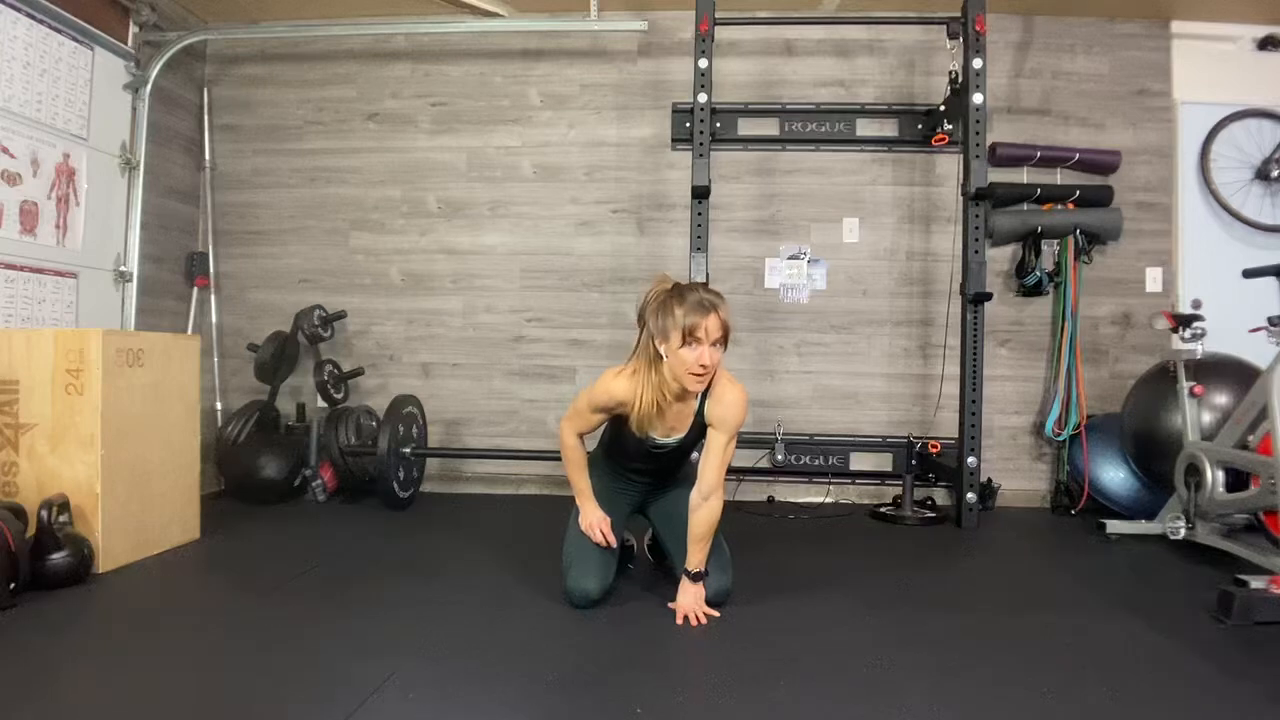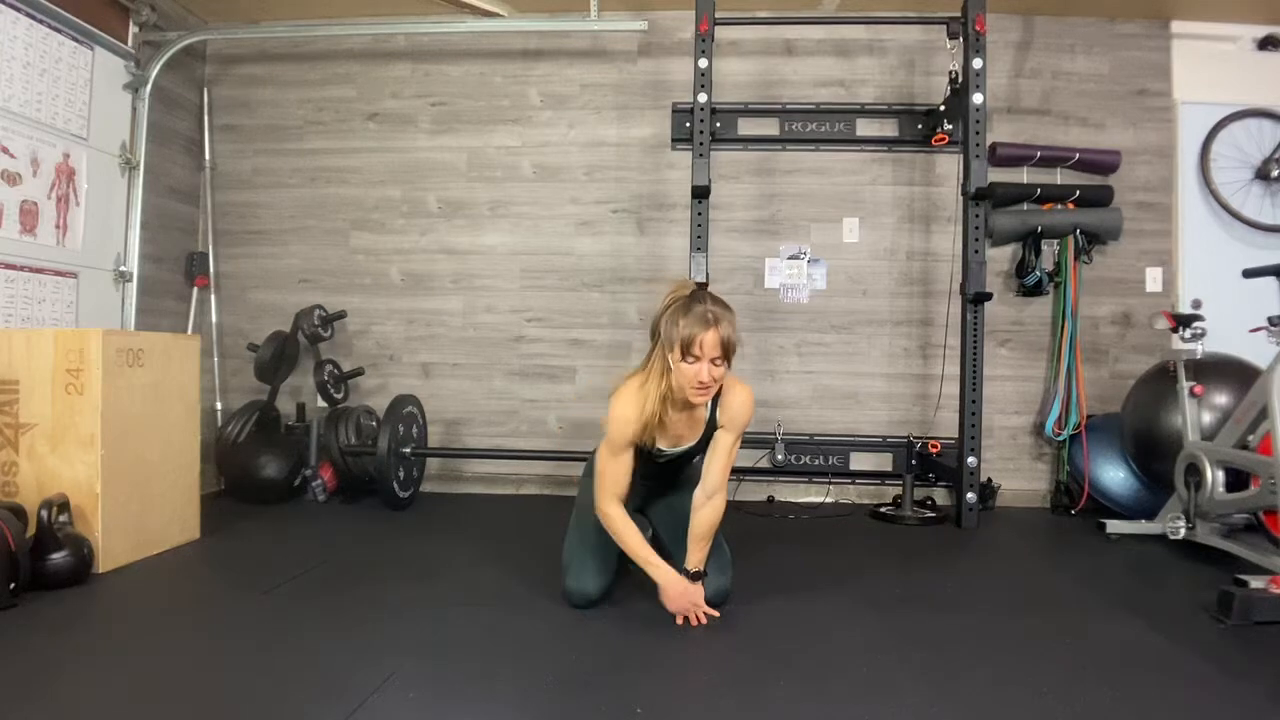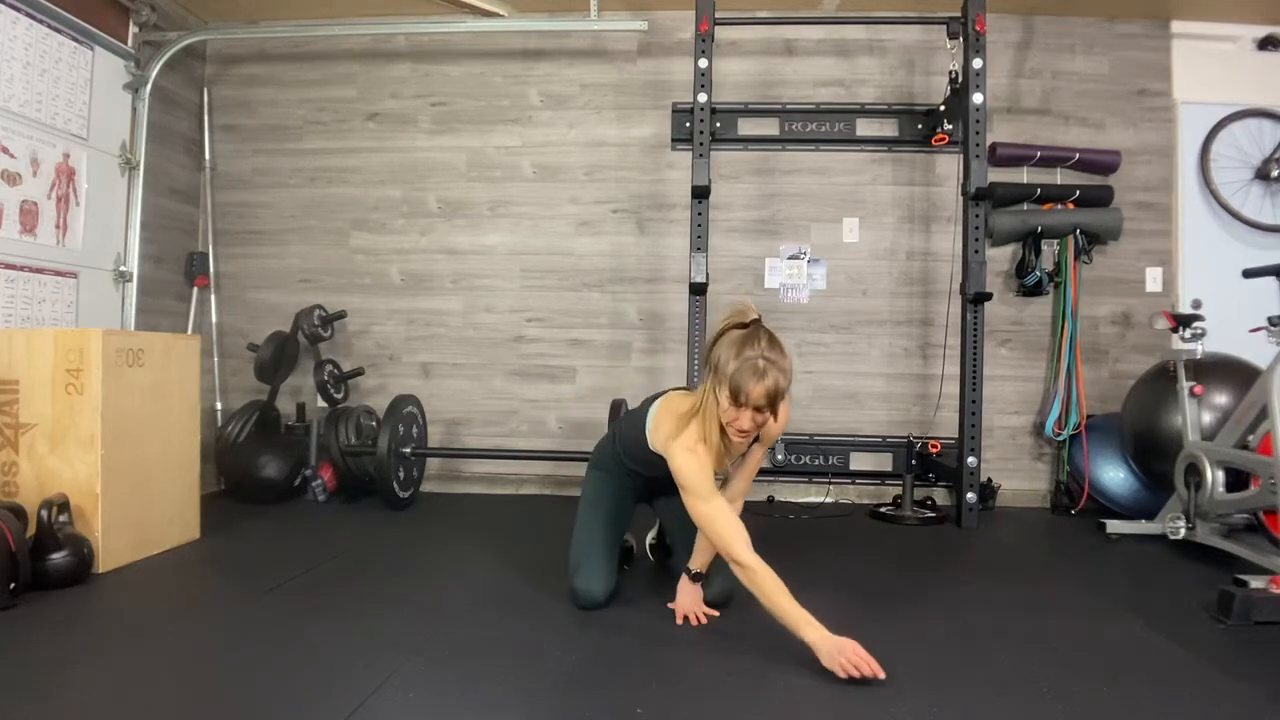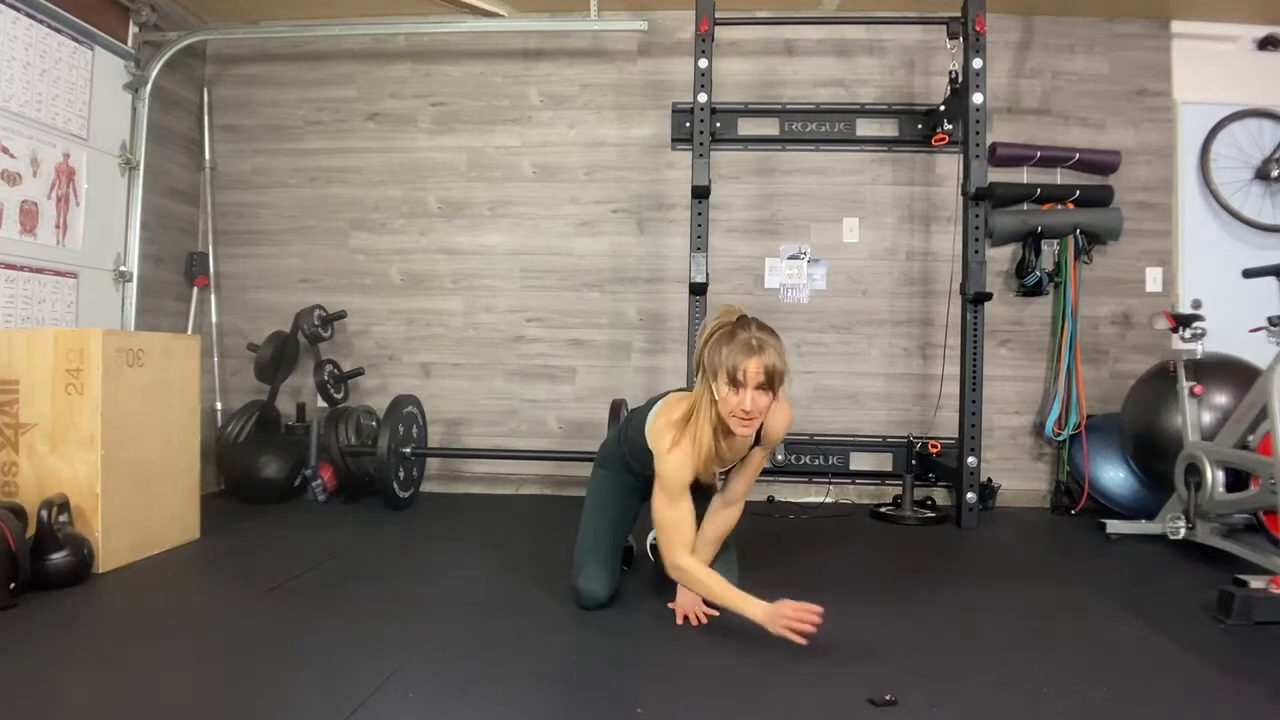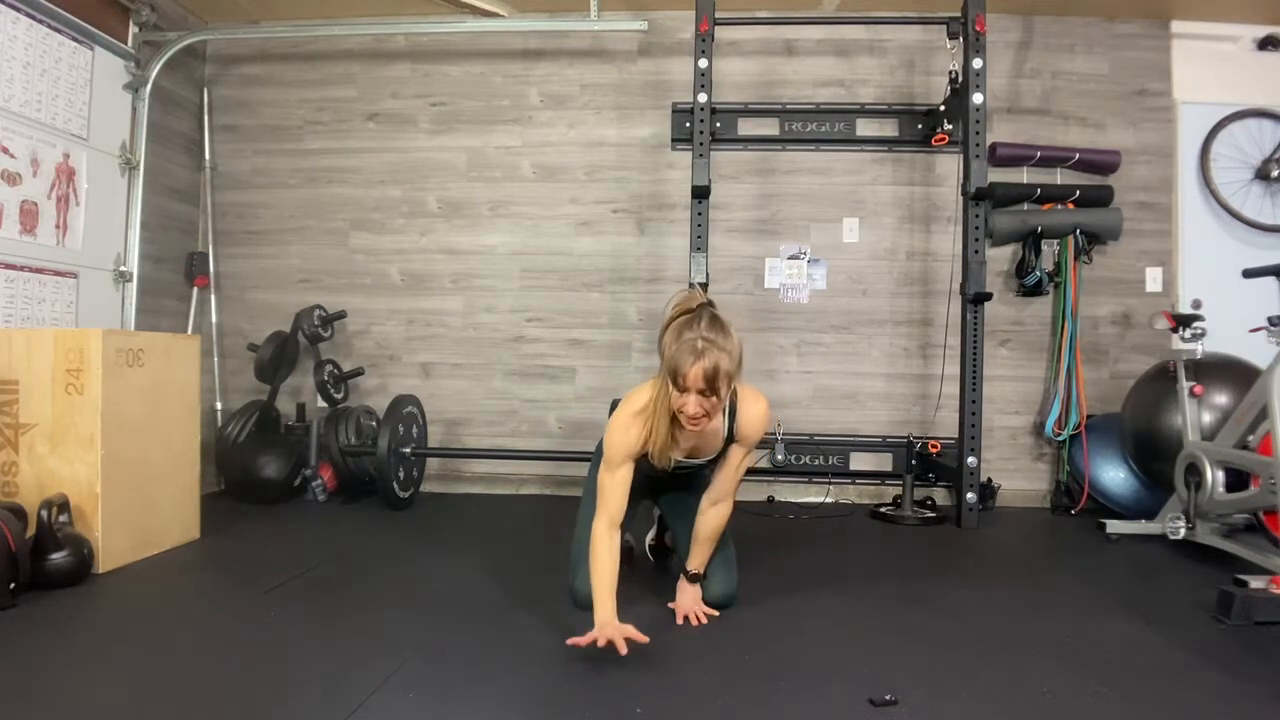
dt=0.7s
person 1, frame 1
left shoulder: (728, 398)
right shoulder: (622, 385)
left elbow: (708, 494)
right elbow: (570, 430)
left wrist: (692, 575)
right wrist: (586, 504)
left hip: (674, 480)
right hip: (613, 477)
left knee: (714, 589)
right knee: (584, 590)
left ankle: (659, 544)
right ankle: (619, 545)
person 1, frame 2
left shoulder: (736, 401)
right shoulder: (631, 403)
left elbow: (711, 495)
right elbow: (607, 504)
left wrist: (690, 575)
right wrist: (662, 574)
left hip: (678, 483)
right hip: (620, 478)
left knee: (715, 585)
right knee: (583, 591)
left ankle: (666, 550)
right ankle: (619, 547)
person 1, frame 3
left shoulder: (770, 419)
right shoulder: (687, 439)
left elbow: (731, 501)
right elbow: (742, 557)
left wrist: (692, 576)
right wrist: (821, 640)
left hip: (676, 481)
right hip: (619, 469)
left knee: (716, 591)
right knee: (590, 592)
left ankle: (664, 542)
right ankle: (618, 544)
person 1, frame 4
left shoulder: (774, 417)
right shoulder: (678, 436)
left elbow: (729, 502)
right elbow: (678, 560)
left wrist: (693, 585)
right wrist: (764, 613)
left hip: (697, 478)
right hip: (627, 467)
left knee: (719, 587)
right knee: (592, 593)
right ankle: (619, 544)
person 1, frame 5
left shoulder: (751, 413)
right shoulder: (634, 416)
left elbow: (718, 501)
right elbow: (606, 523)
left wrist: (691, 577)
right wrist: (606, 619)
left hip: (691, 479)
right hip: (627, 471)
left knee: (719, 593)
right knee: (585, 593)
left ankle: (666, 535)
right ankle: (628, 546)
